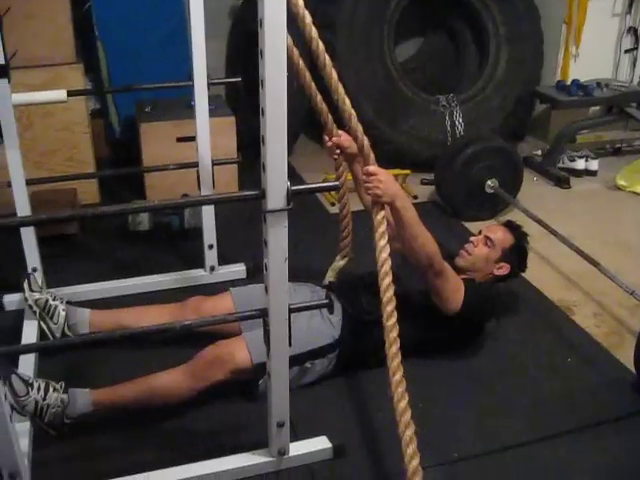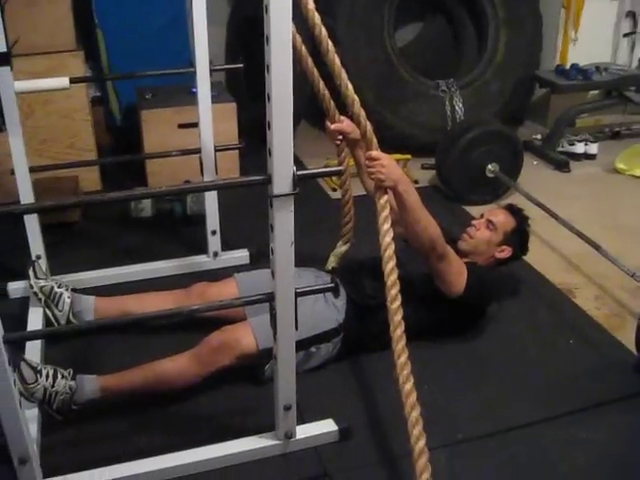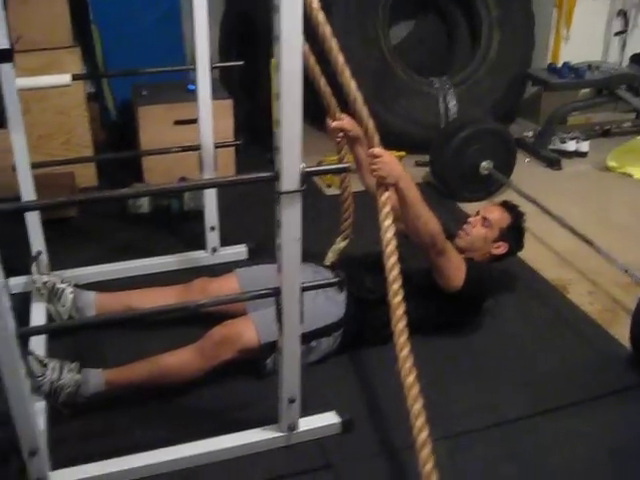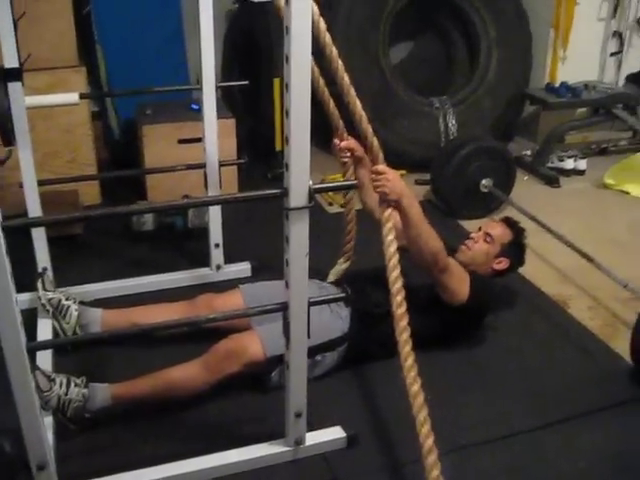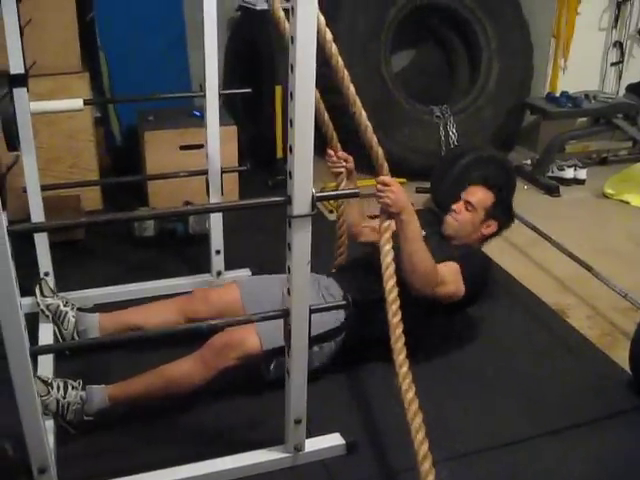
dt=0.4s
person 1, frame 1
left shoulder: (471, 304)
right shoulder: (447, 271)
left elbow: (430, 266)
right elbow: (391, 231)
left wrist: (400, 198)
right wrist: (356, 161)
left hip: (340, 335)
right hip: (326, 297)
left knee: (216, 361)
right knee: (197, 308)
left ankle: (67, 403)
right ankle: (71, 320)
person 1, frame 2
left shoulder: (473, 289)
right shoulder: (446, 256)
left elbow: (433, 249)
right elbow: (393, 212)
left wrist: (402, 183)
right wrist: (357, 146)
left hip: (344, 318)
right hip: (329, 281)
left knee: (221, 347)
right knee: (201, 294)
left ankle: (75, 389)
right ankle: (77, 307)
person 1, frame 3
left shoulder: (469, 282)
right shoulder: (444, 251)
left elbow: (434, 245)
right elbow: (387, 203)
left wrist: (403, 180)
right wrist: (358, 142)
left hip: (343, 314)
right hip: (327, 277)
left knee: (223, 341)
right knee: (201, 289)
left ankle: (83, 382)
right ankle: (81, 304)
person 1, frame 4
left shoulder: (473, 294)
right shoulder: (447, 260)
left elbow: (434, 264)
right elbow: (383, 217)
left wrist: (406, 198)
right wrist: (362, 164)
left hip: (348, 327)
right hip: (330, 293)
left knee: (229, 354)
right knee: (206, 305)
left ankle: (89, 398)
right ankle: (85, 320)
person 1, frame 5
left shoulder: (471, 266)
right shoulder: (435, 225)
left elbow: (423, 284)
right elbow: (358, 229)
left wrist: (405, 214)
right wrist: (349, 181)
left hip: (343, 315)
right hip: (325, 283)
left knee: (225, 347)
right knee: (202, 301)
left ankle: (88, 401)
right ankle: (84, 325)
